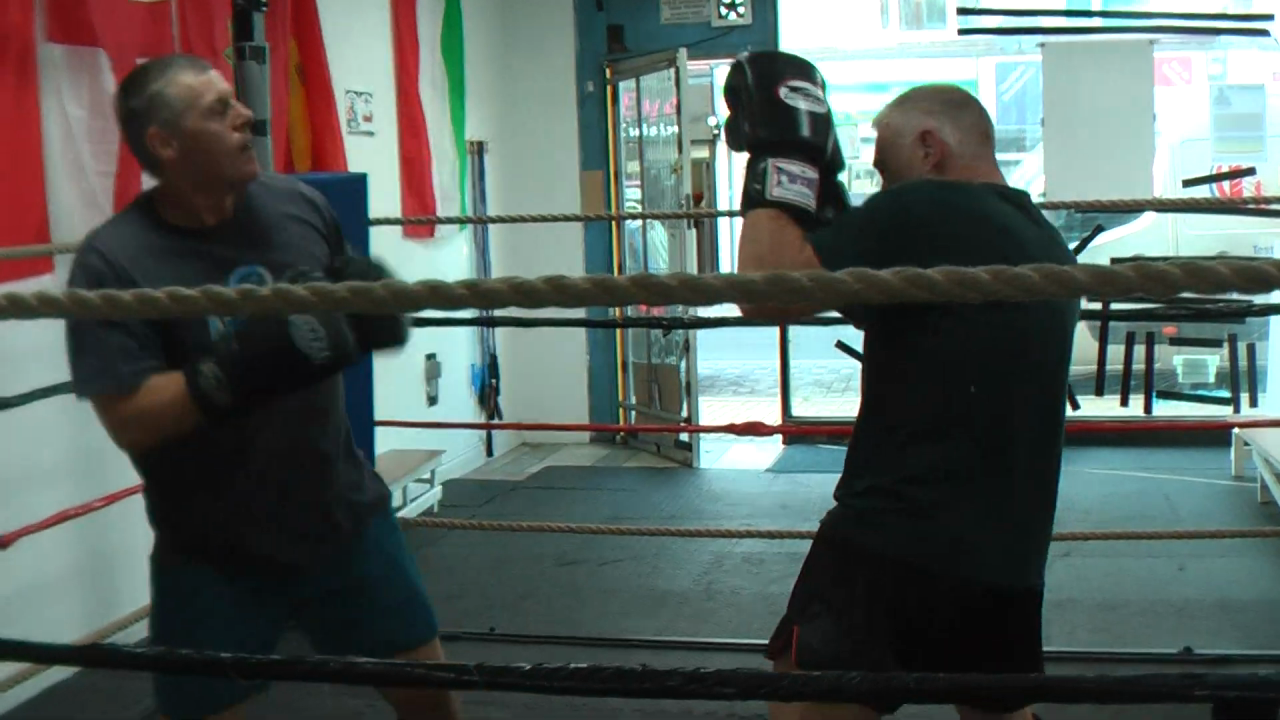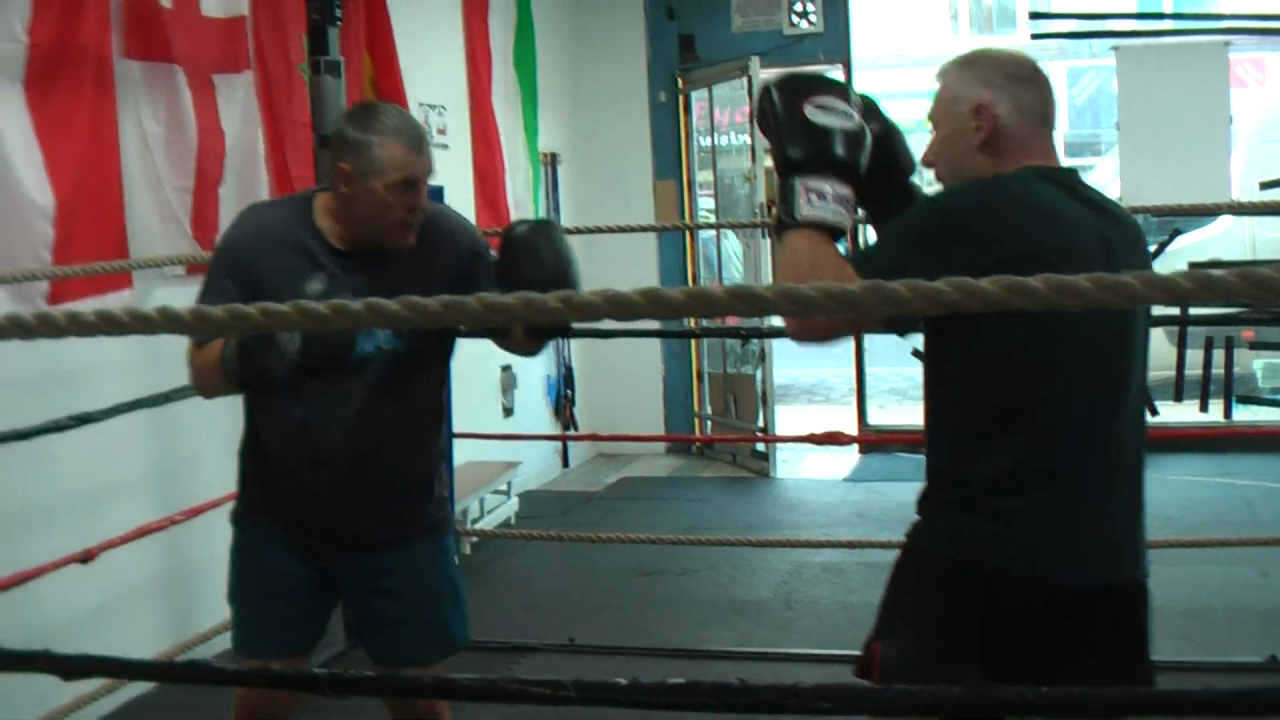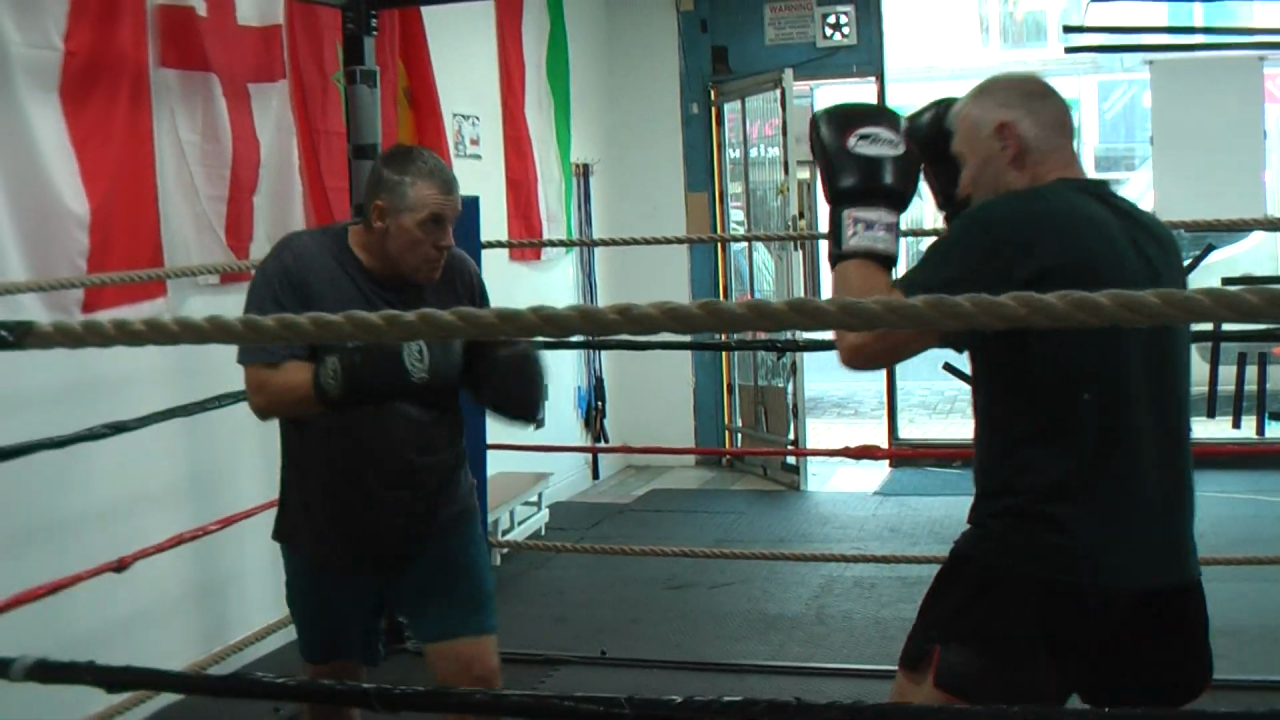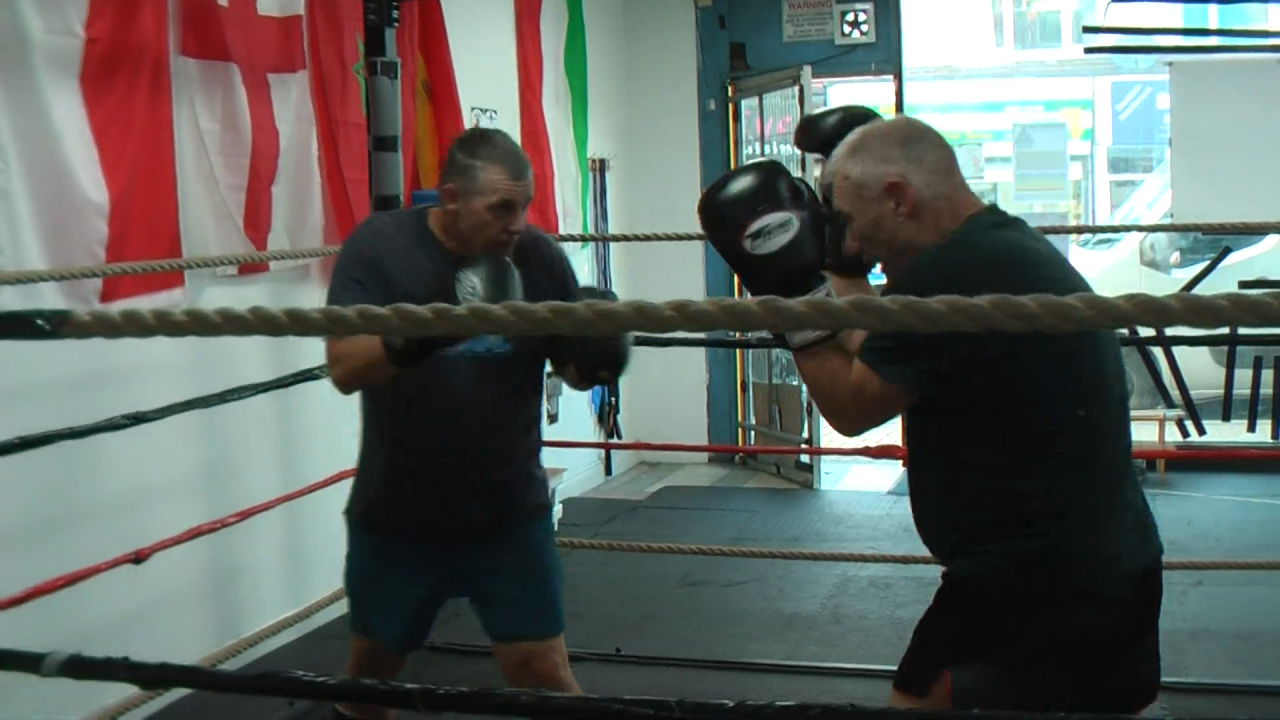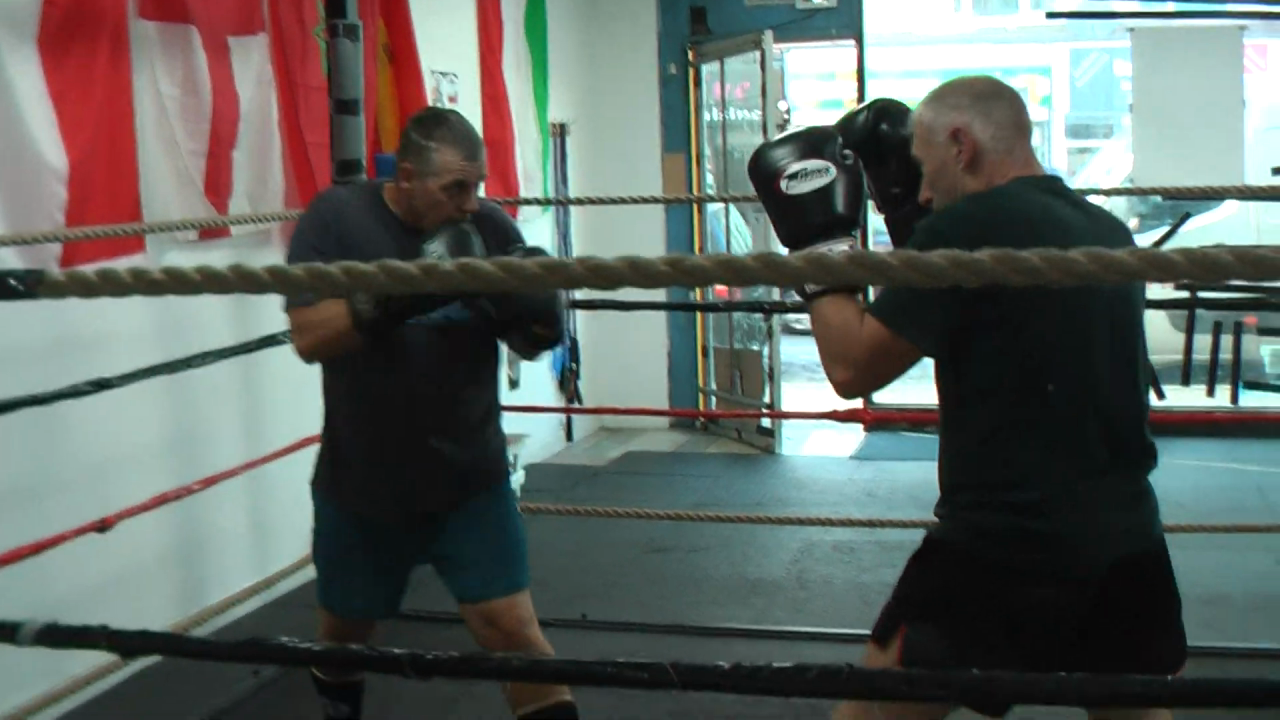
dt=0.4s
person 1, frame 1
left shoulder: (925, 214)
right shoulder: (1047, 250)
left wrist: (781, 157)
right wrist: (820, 196)
left hip: (890, 550)
right hip: (1007, 562)
person 1, frame 2
left shoulder: (972, 214)
right shoulder: (1117, 231)
left elbow: (812, 314)
left wrist: (810, 178)
right wrist: (890, 205)
left hip: (982, 559)
person 1, frame 3
left shoulder: (1009, 225)
right shoulder: (1151, 239)
left elbow: (865, 341)
left wrist: (860, 206)
right wrist: (962, 209)
left hip: (1032, 565)
person 1, frame 4
left shoulder: (952, 273)
right shoulder: (1020, 247)
left elbow: (852, 406)
right elbow: (876, 352)
left wrist: (788, 284)
right wrist: (840, 269)
left hip: (1024, 579)
right hip: (1116, 563)
person 1, frame 5
left shoulder: (967, 226)
right shoulder: (1104, 230)
left elbow: (854, 366)
left wrist: (817, 238)
right wrist: (905, 216)
left hip: (1007, 548)
right hip: (1126, 540)
person 2, frame 1
left shoulder: (292, 204)
right shoulder: (114, 262)
left elbow: (354, 302)
right elbow: (131, 421)
left wrist: (374, 313)
right wrist: (244, 369)
left hip: (345, 516)
right hip: (213, 554)
person 2, frame 2
left shoulder: (446, 239)
right shoulder: (260, 240)
left elbow: (519, 333)
right elbow: (205, 369)
left wrist: (544, 300)
right wrist: (261, 351)
left hip: (404, 523)
right hip: (283, 522)
person 2, frame 3
left shoulder: (458, 276)
right shoulder: (298, 264)
left elbow: (485, 375)
right elbow: (264, 391)
left wrist: (512, 378)
right wrist: (362, 371)
left hip: (438, 524)
right hip: (328, 531)
person 2, frame 4
left shoulder: (539, 257)
right shoulder: (378, 245)
left elbow: (573, 368)
right elbow: (344, 368)
left wrist: (599, 351)
right wrist: (428, 327)
left hip: (507, 514)
right hip: (394, 512)
left knee: (542, 671)
right knee: (373, 662)
person 2, frame 5
left shoulder: (491, 229)
right shoulder: (336, 218)
left elbow: (529, 343)
right elbow: (308, 335)
left wrist: (537, 315)
right wrist: (395, 294)
left hip: (468, 479)
right hip: (360, 482)
left knee: (511, 629)
right knee: (342, 631)
